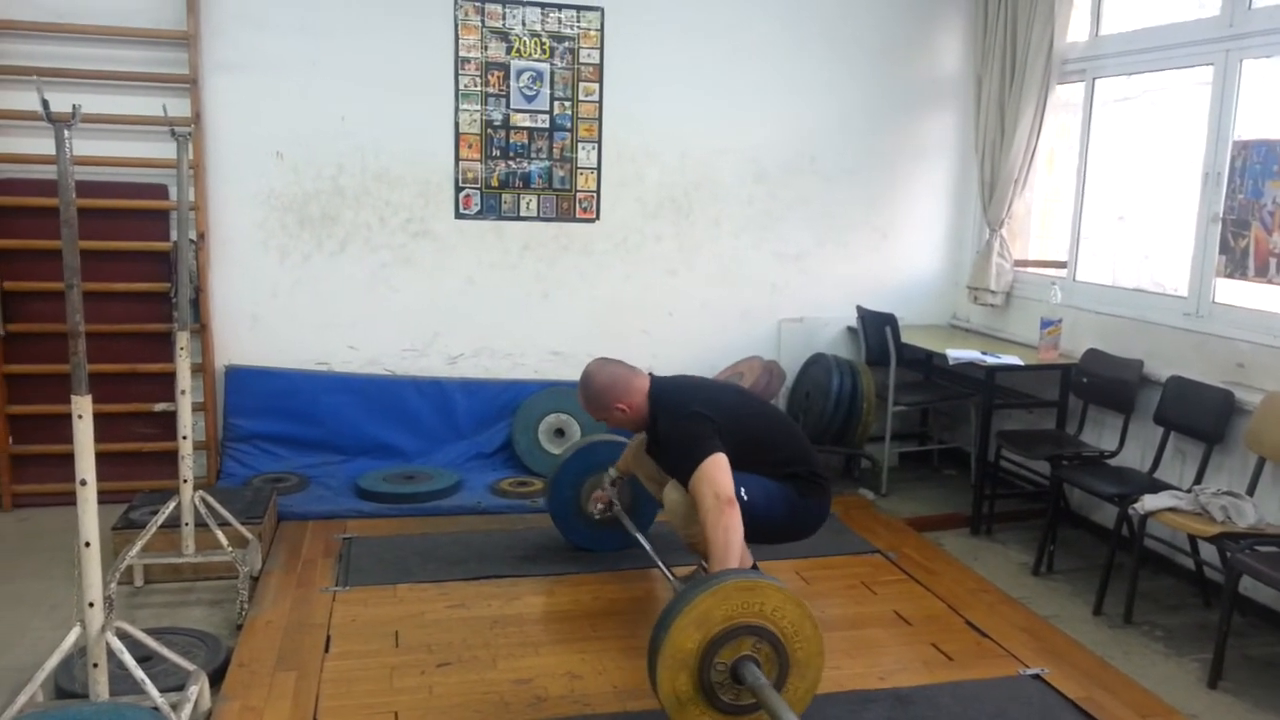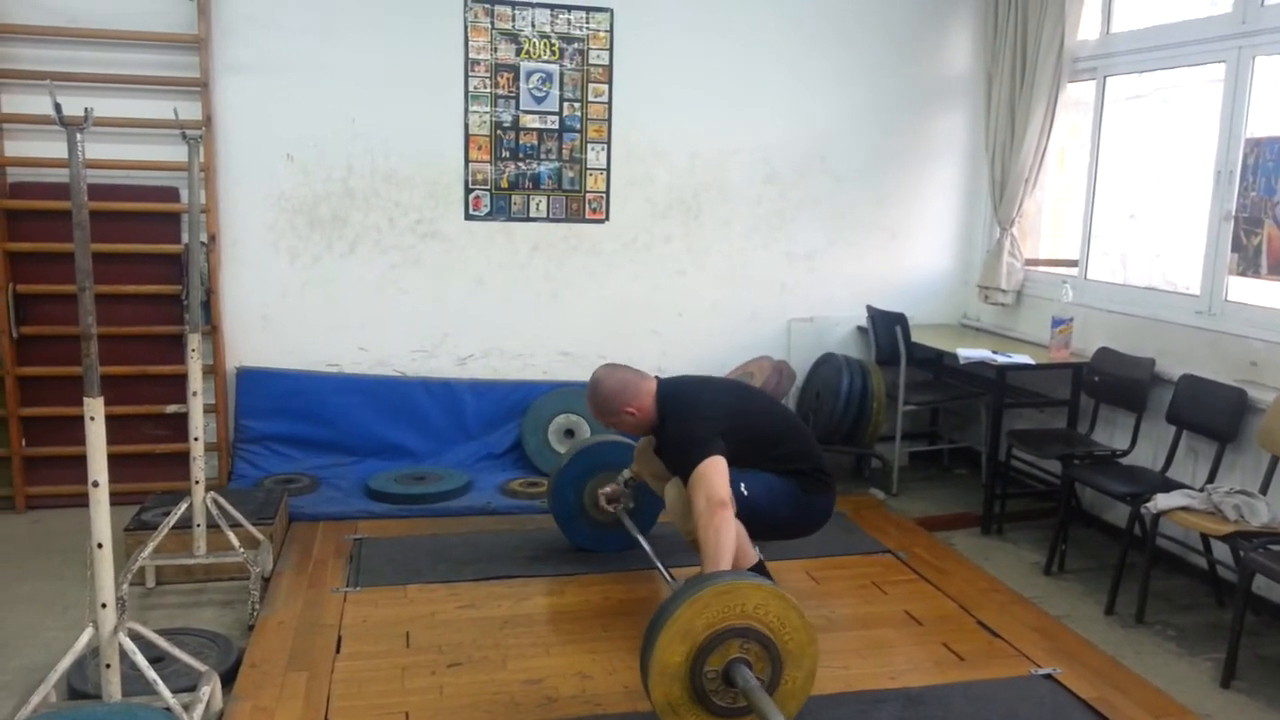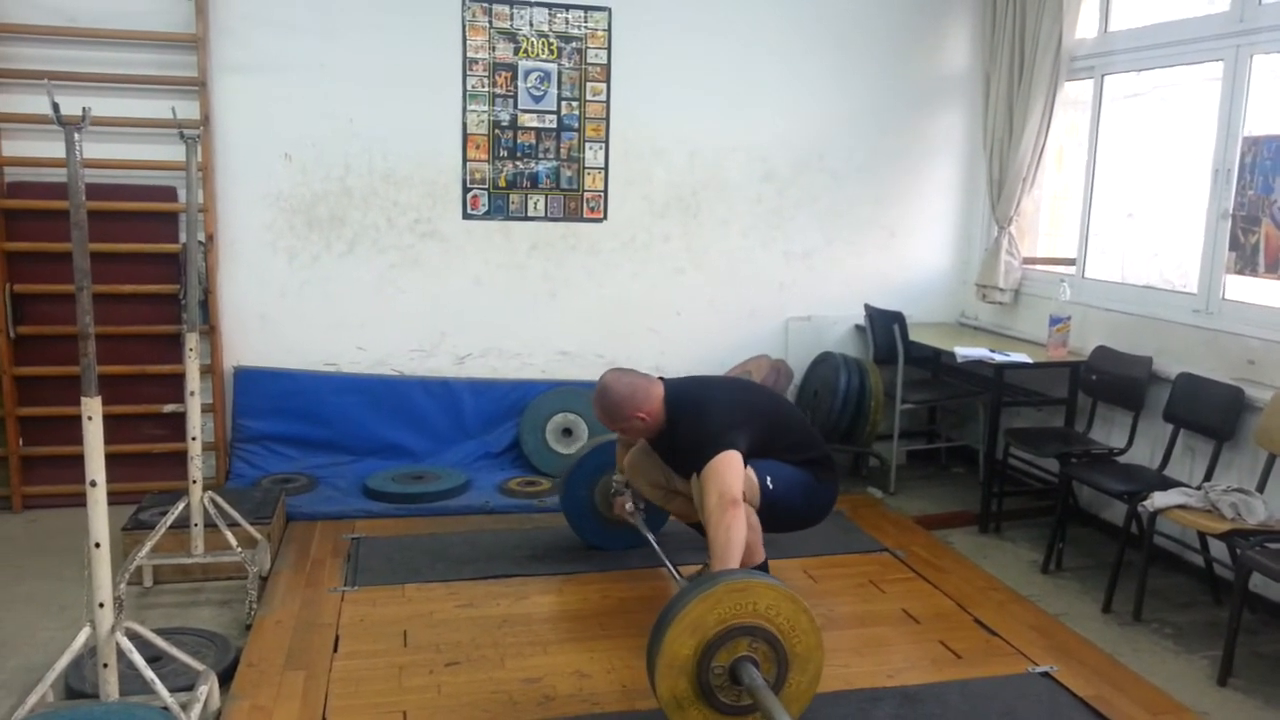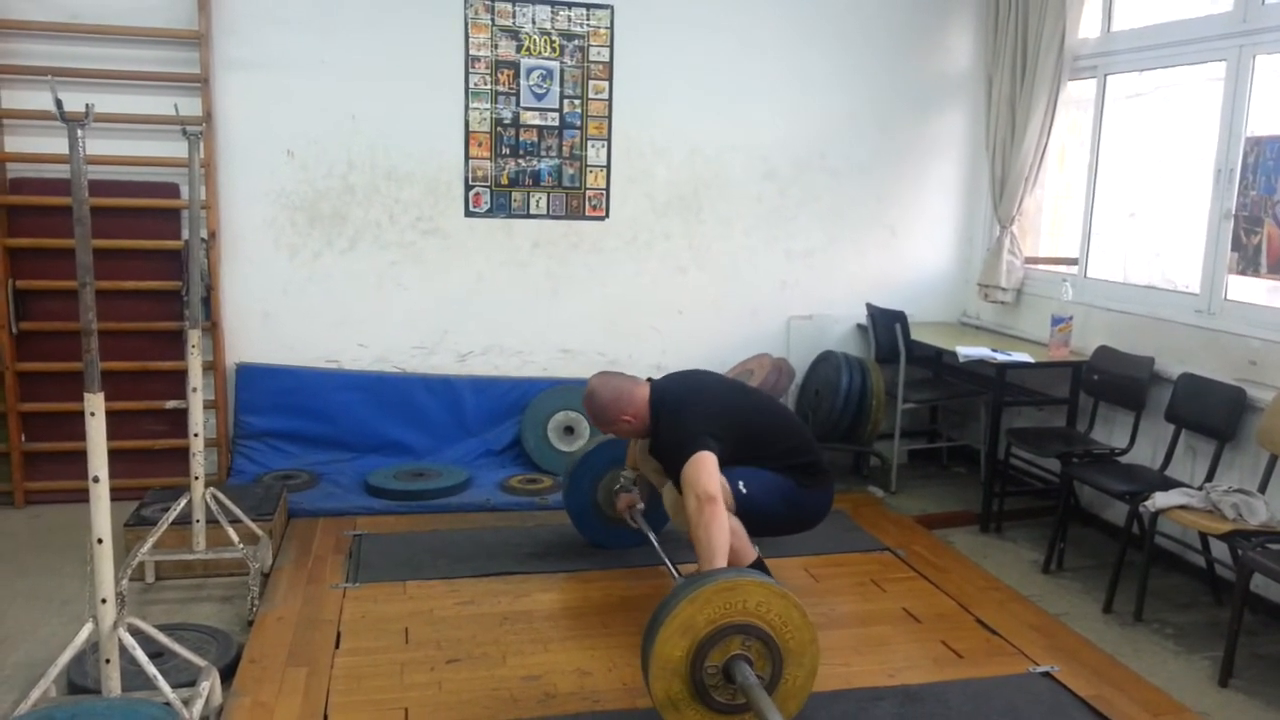
dt=0.5s
person 1, frame 1
left shoulder: (682, 422)
right shoulder: (663, 395)
left elbow: (721, 505)
right elbow: (642, 439)
left hip: (799, 499)
left knee: (683, 500)
right knee: (645, 453)
right ankle: (728, 564)
person 1, frame 2
left shoulder: (688, 423)
right shoulder: (670, 396)
left elbow: (715, 506)
left hip: (804, 495)
left knee: (683, 496)
right knee: (649, 453)
right ankle: (742, 556)
person 1, frame 3
left shoulder: (706, 423)
right shoulder: (663, 399)
left elbow: (726, 503)
right wrist: (624, 488)
left hip: (809, 485)
left knee: (714, 485)
right knee: (639, 463)
right ankle: (735, 556)
person 1, frame 4
left shoulder: (683, 426)
right shoulder: (665, 393)
left elbow: (706, 502)
left hip: (803, 490)
left knee: (684, 495)
right knee: (649, 453)
right ankle: (739, 553)
